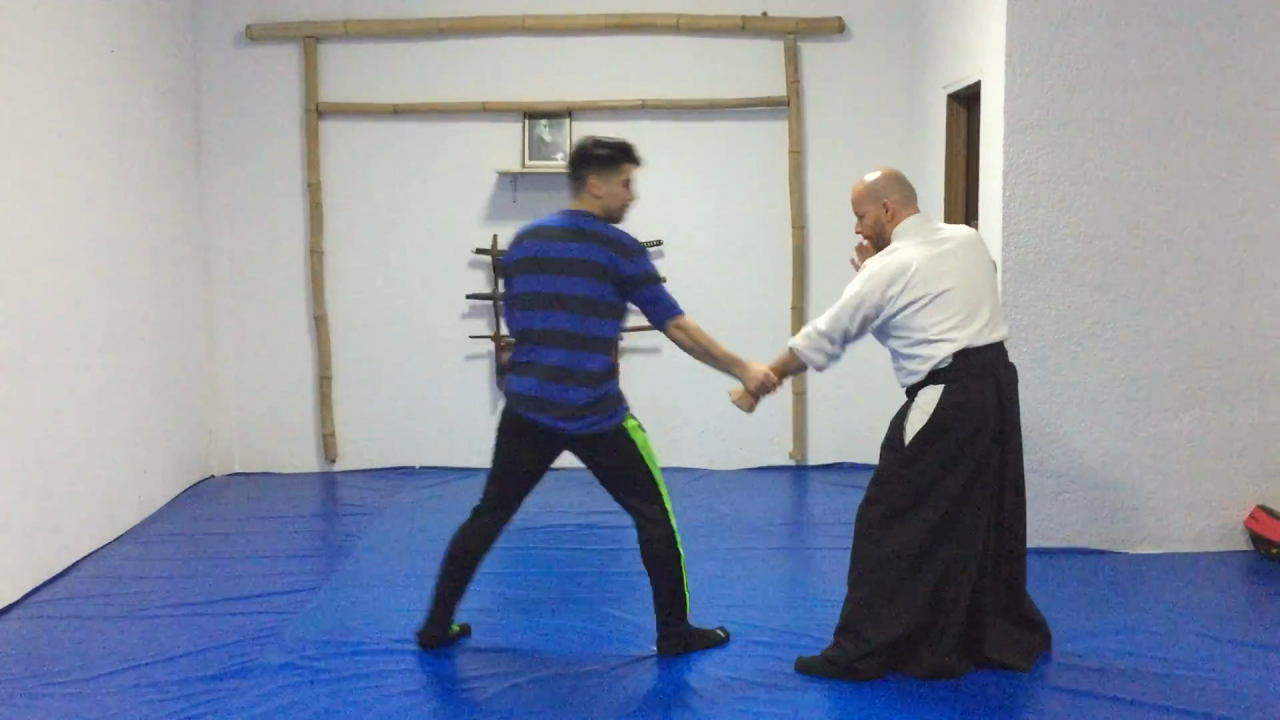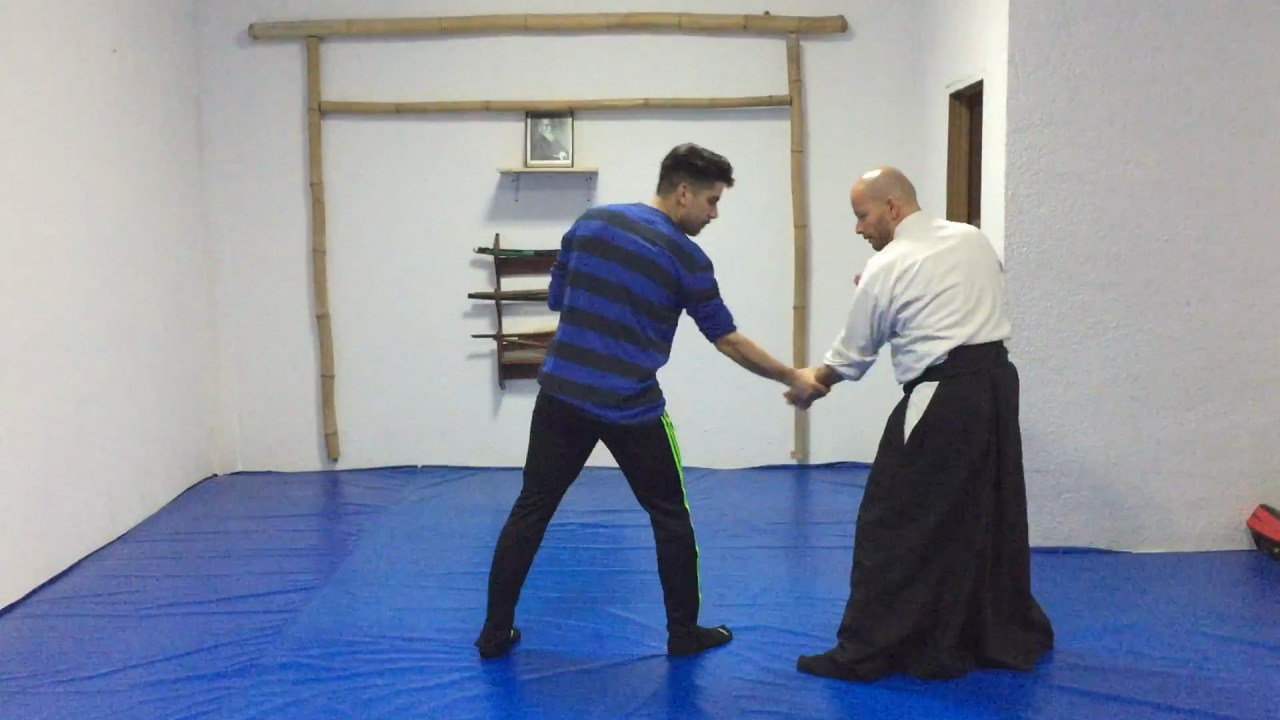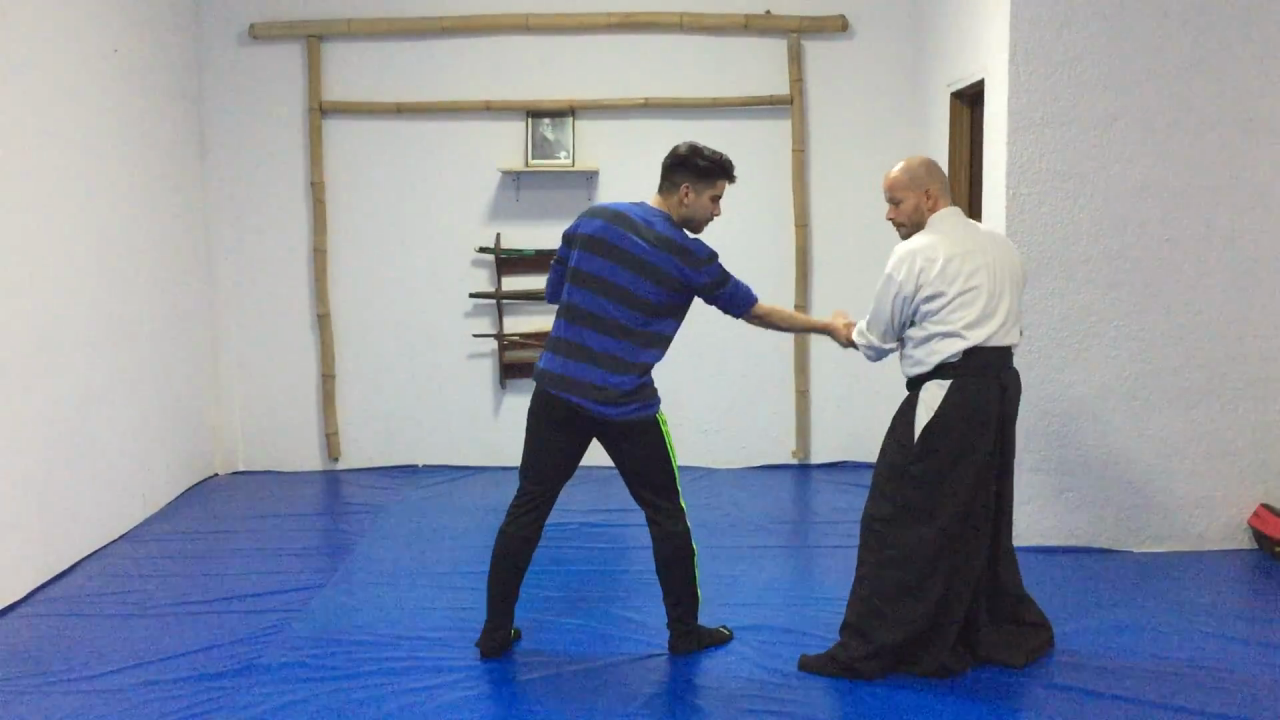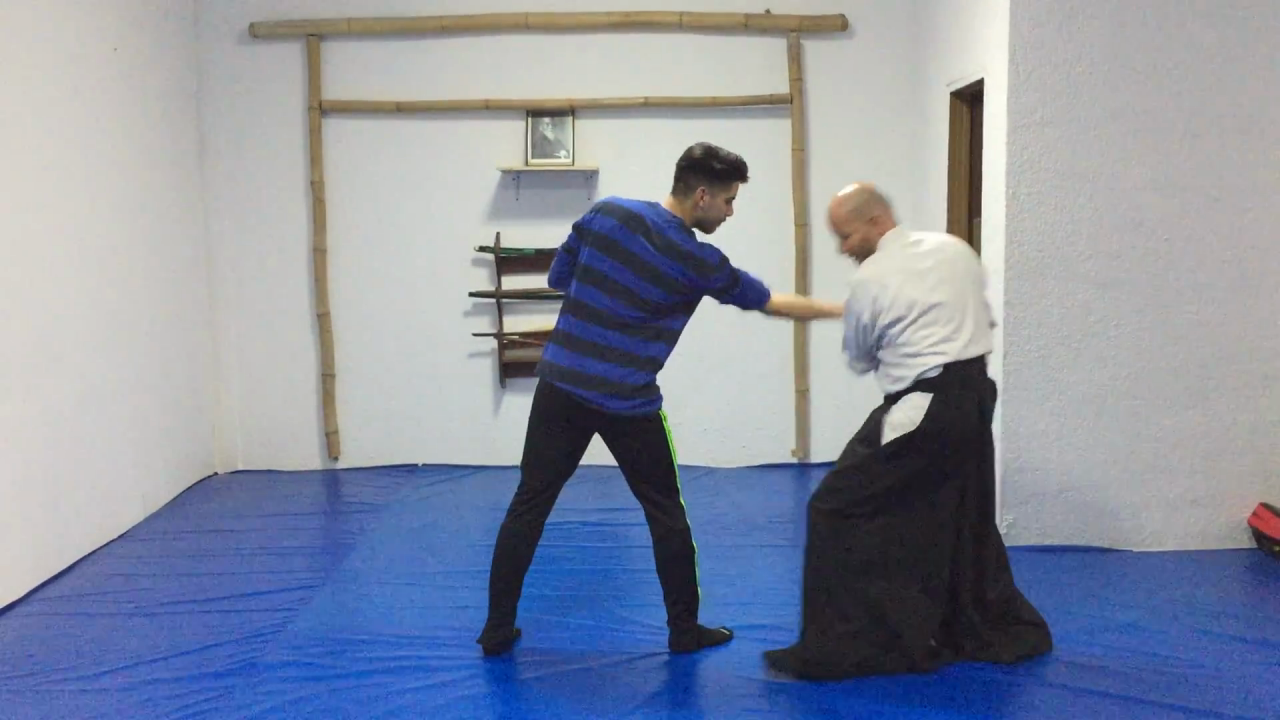
dt=0.4s
person 1, frame 1
left shoulder: (524, 243)
right shoulder: (619, 248)
right elbow: (677, 326)
right wrist: (742, 369)
left hip: (527, 407)
right hip: (595, 413)
left knee: (492, 511)
right knee: (652, 513)
left ankle: (438, 624)
right ankle: (675, 631)
person 1, frame 2
left shoulder: (591, 222)
right shoulder: (687, 259)
left elbow: (557, 299)
right elbow: (728, 340)
right wrist: (792, 377)
left hip: (561, 394)
right hip: (631, 408)
left knee: (532, 509)
right knee: (670, 517)
left ankle: (495, 631)
right ankle: (684, 631)
person 1, frame 3
left shoulder: (592, 219)
right shoulder: (689, 258)
left elbow: (554, 291)
right elbow: (753, 310)
right wrist: (825, 326)
left hip: (556, 389)
right hip: (625, 405)
left knee: (529, 507)
right knee: (666, 514)
left ankle: (495, 632)
right ankle: (684, 631)
person 1, frame 4
left shoulder: (605, 213)
right shoulder: (699, 261)
left elbow: (558, 277)
right elbow: (766, 302)
right wrist: (838, 310)
left hip: (560, 383)
right hip: (627, 401)
left knee: (529, 503)
right knee: (664, 512)
left ankle: (497, 629)
right ankle: (684, 629)
person 2, frame 1
left shoulder: (887, 269)
right shoulder: (969, 241)
left elbow: (820, 341)
left hip: (947, 400)
right hip: (996, 386)
left knee: (892, 523)
right knee: (988, 517)
left ankle: (859, 652)
right ankle: (1007, 636)
person 2, frame 2
left shoulder: (886, 267)
right shoulder: (974, 240)
left elbow: (850, 354)
left wrist: (808, 388)
left hip: (944, 398)
right hip: (996, 384)
left knee: (893, 523)
right knee: (989, 515)
left ankle: (865, 652)
right ankle: (1009, 635)
person 2, frame 3
left shoulder: (915, 253)
right shoulder: (1001, 245)
left elbow: (875, 340)
left wrist: (845, 332)
left hip: (948, 397)
right hip: (999, 388)
left knee: (902, 520)
right knee: (980, 517)
left ankle: (868, 650)
right ankle: (1008, 632)
person 2, frame 4
left shoulder: (871, 278)
right shoulder: (957, 252)
left elbow: (860, 359)
right elbow: (981, 322)
left wrist: (878, 330)
left hip: (923, 411)
right hip: (973, 398)
left knee: (839, 511)
right knee: (962, 522)
left ankle: (833, 648)
right ankle: (1002, 633)
